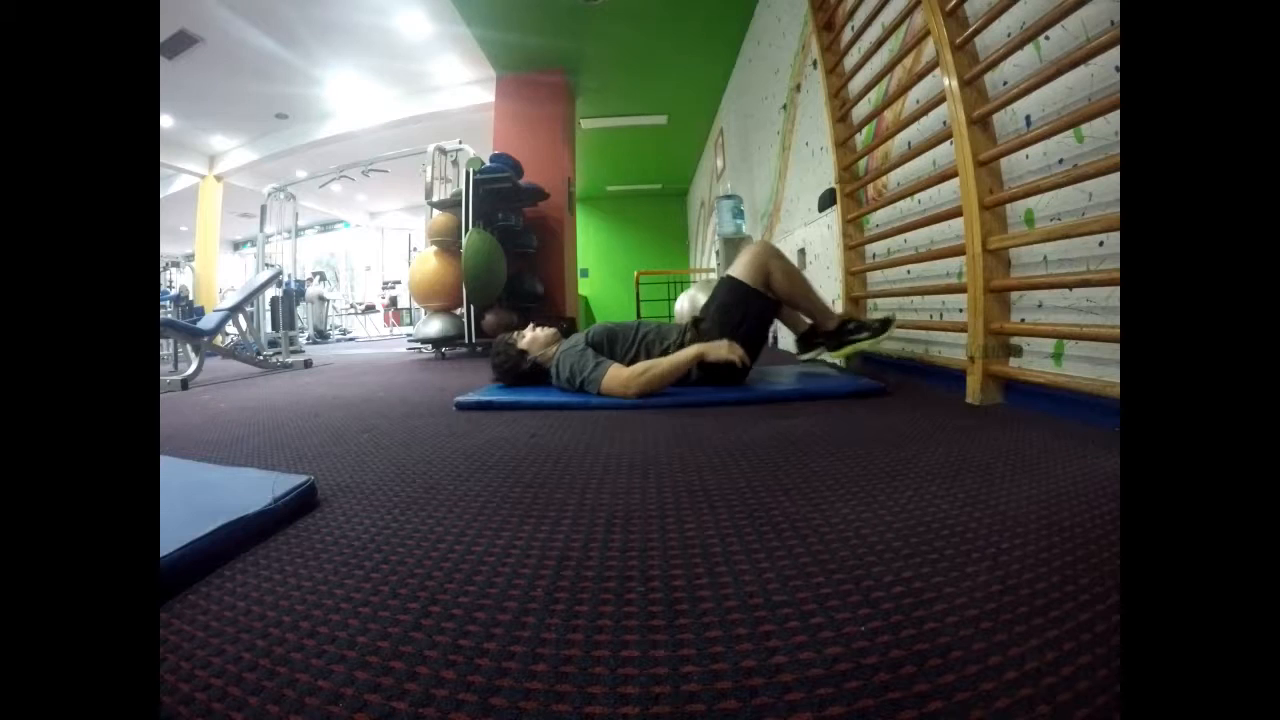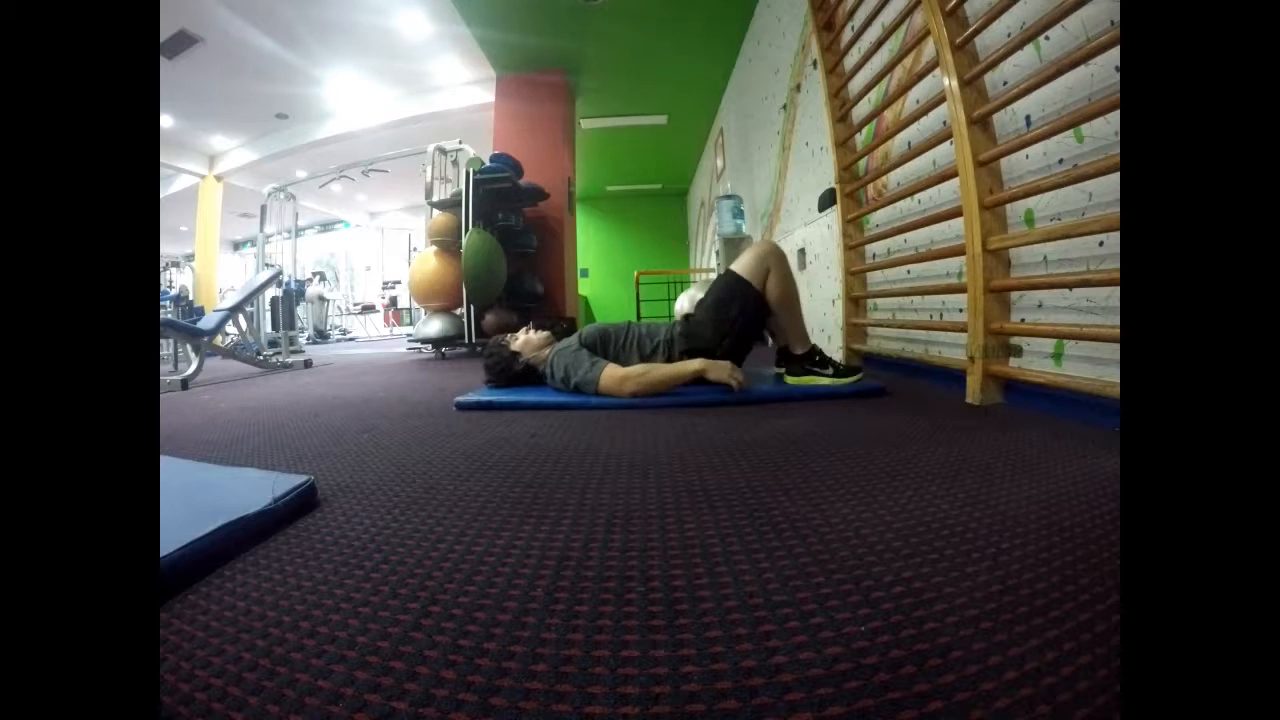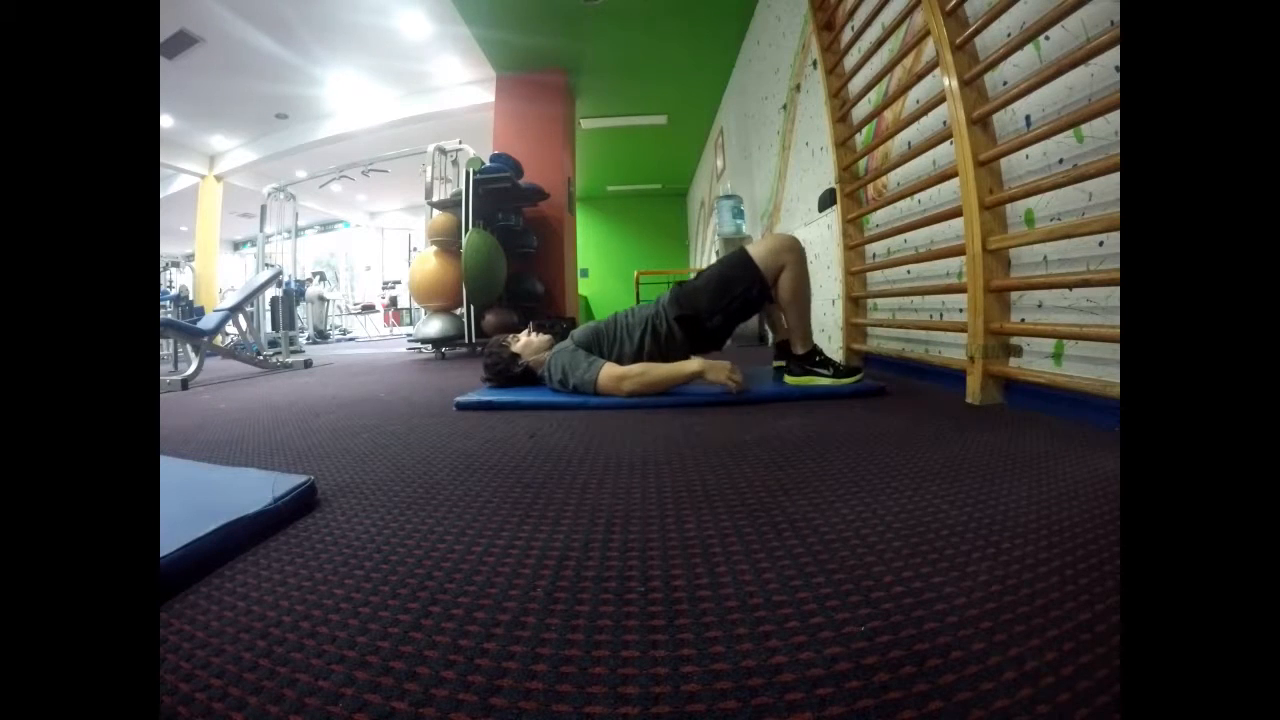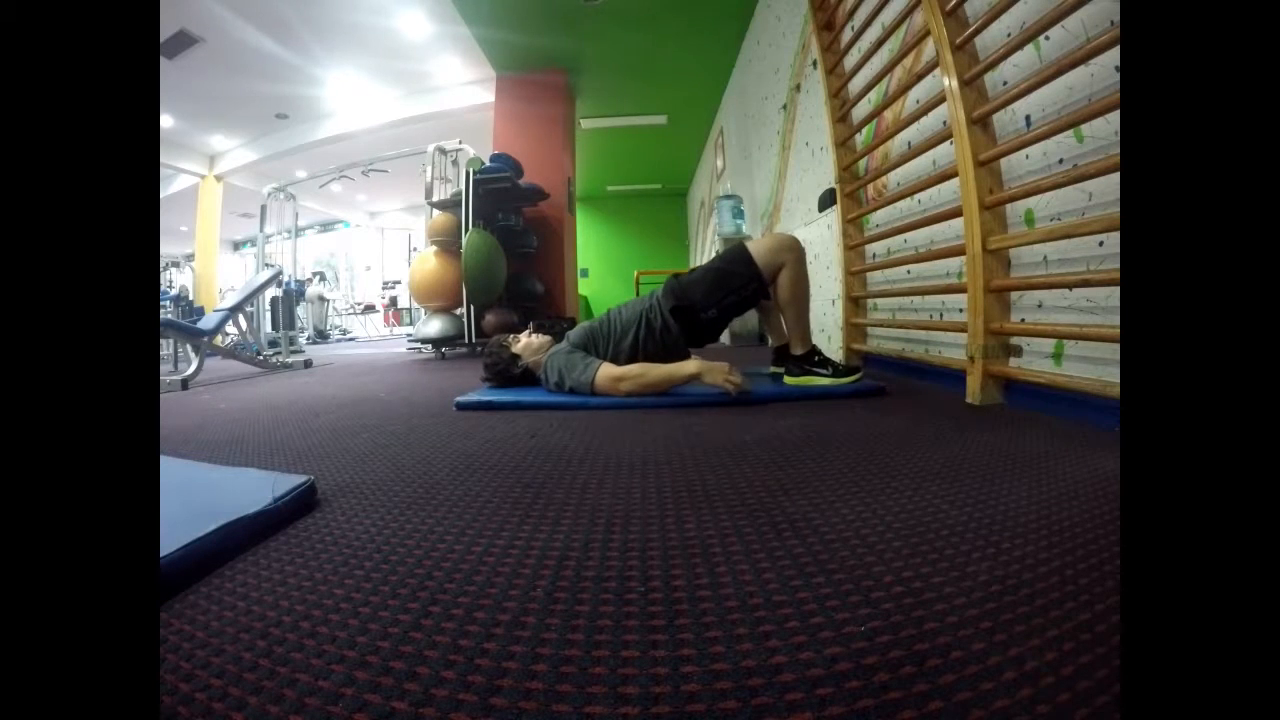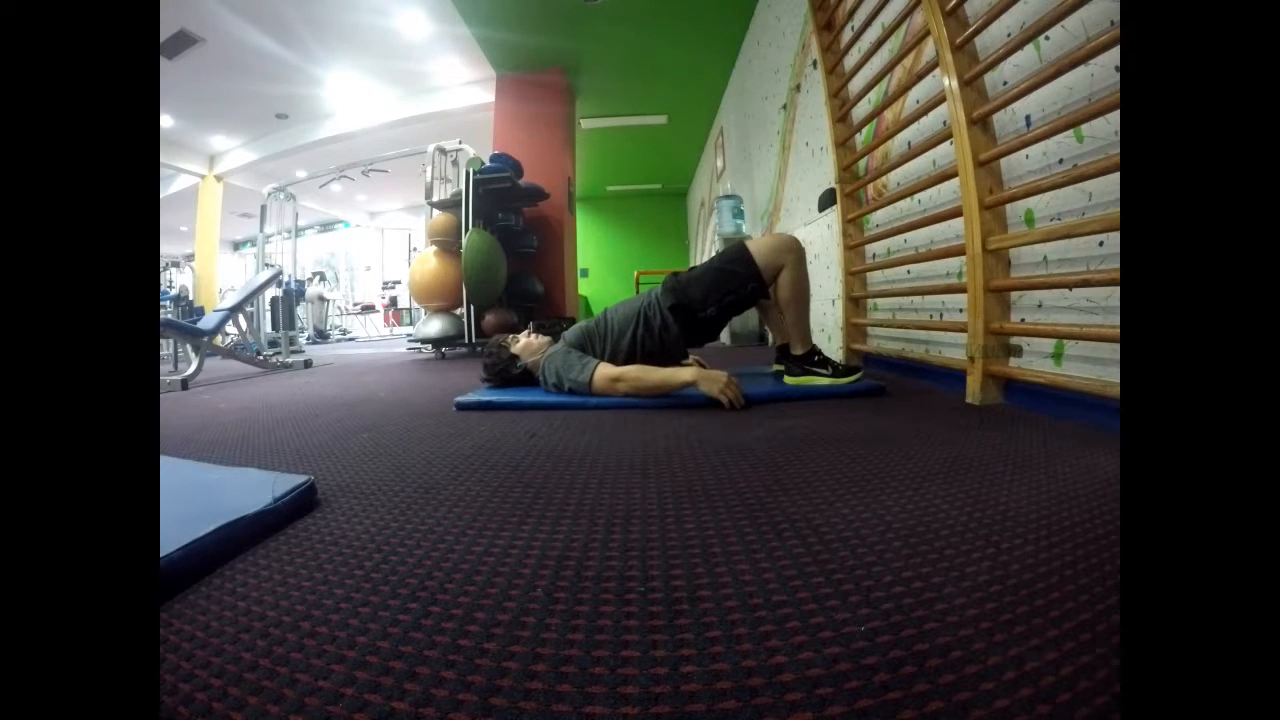
dt=0.3s
person 1, frame 1
left shoulder: (569, 353)
right shoulder: (569, 362)
right elbow: (630, 383)
right wrist: (700, 351)
left hip: (694, 339)
right hip: (703, 361)
left knee: (756, 275)
right knee: (760, 254)
left ankle: (812, 335)
right ankle: (835, 328)
person 1, frame 2
left shoulder: (562, 356)
right shoulder: (563, 364)
right elbow: (625, 382)
right wrist: (700, 366)
left hip: (686, 340)
right hip: (695, 346)
left knee: (761, 270)
right knee: (767, 254)
left ankle: (789, 355)
right ankle: (803, 360)
person 1, frame 3
left shoulder: (560, 358)
right shoulder: (561, 364)
right elbow: (623, 381)
right wrist: (698, 366)
left hip: (676, 319)
right hip: (682, 319)
left knee: (766, 267)
right knee: (785, 248)
left ankle: (787, 351)
right ankle: (804, 360)
person 1, frame 4
left shoulder: (557, 358)
right shoulder: (560, 367)
right elbow: (619, 380)
right wrist: (696, 367)
left hip: (672, 316)
right hip: (678, 312)
left knee: (765, 262)
right knee: (786, 248)
left ankle: (785, 353)
right ankle: (802, 360)
person 1, frame 5
left shoulder: (557, 357)
right shoulder: (556, 366)
right elbow: (617, 380)
right wrist: (692, 375)
left hip: (669, 311)
left knee: (764, 263)
right knee: (785, 249)
left ankle: (787, 353)
right ankle: (802, 360)
